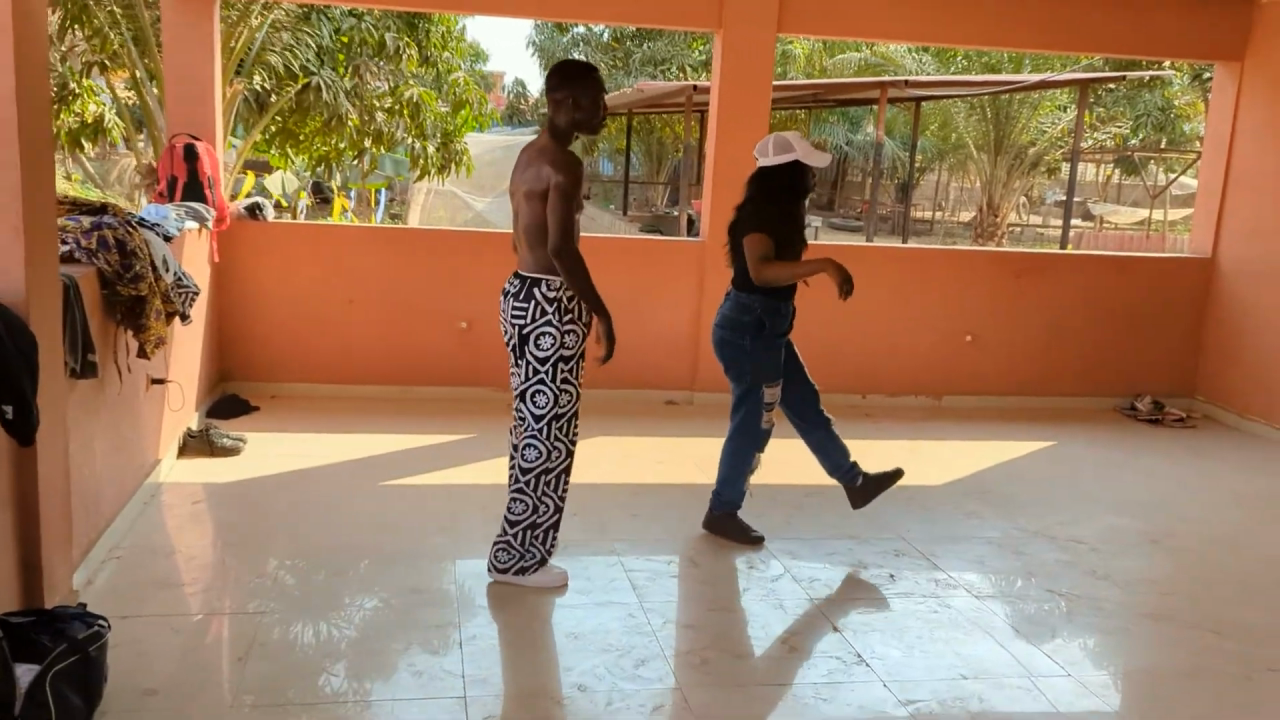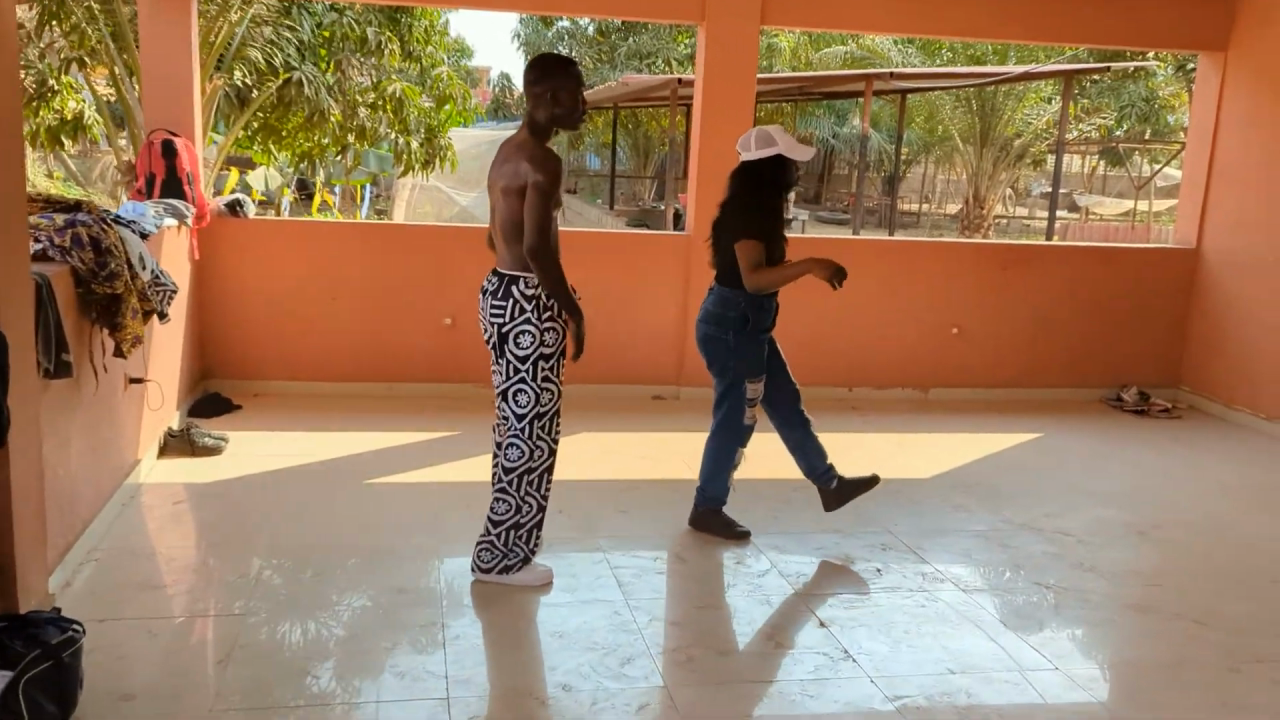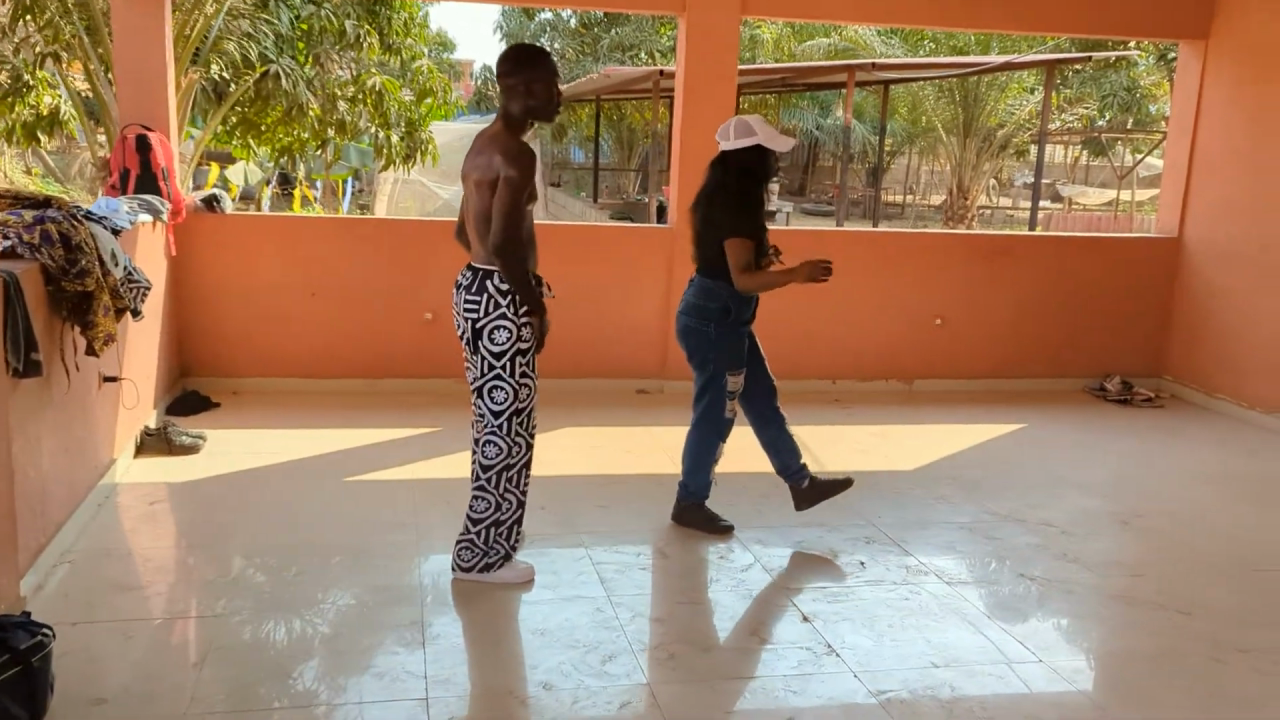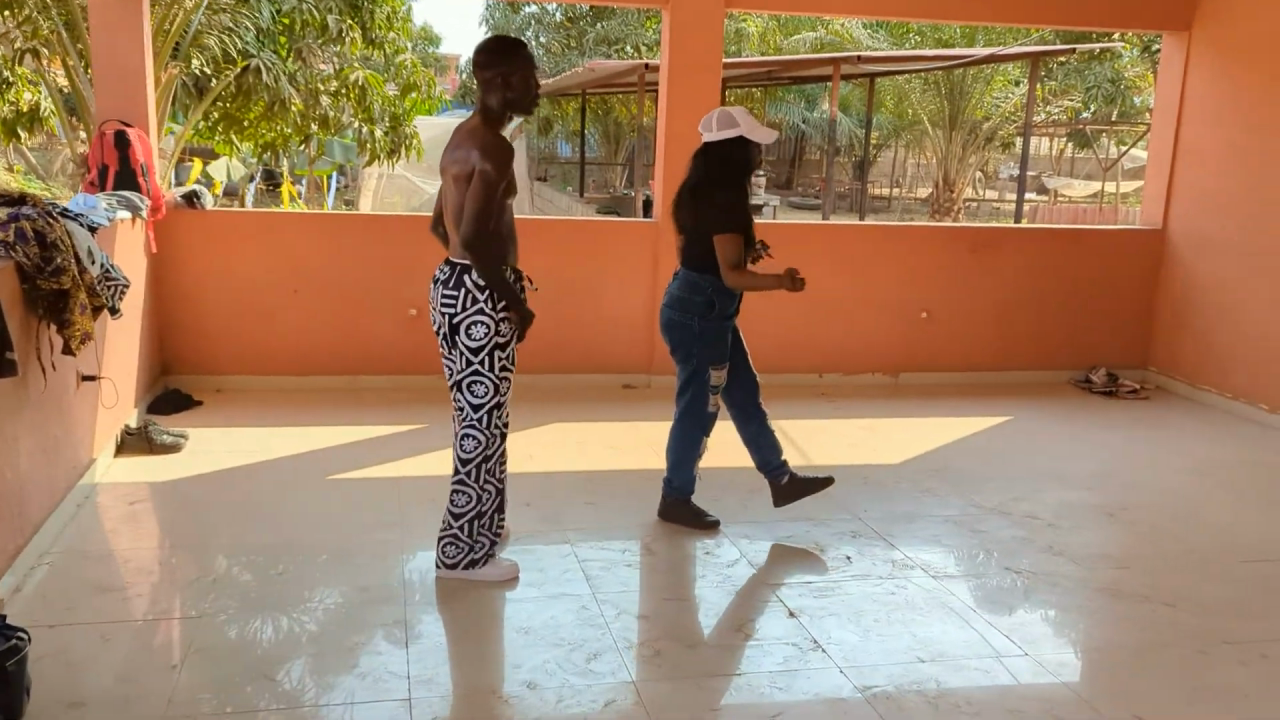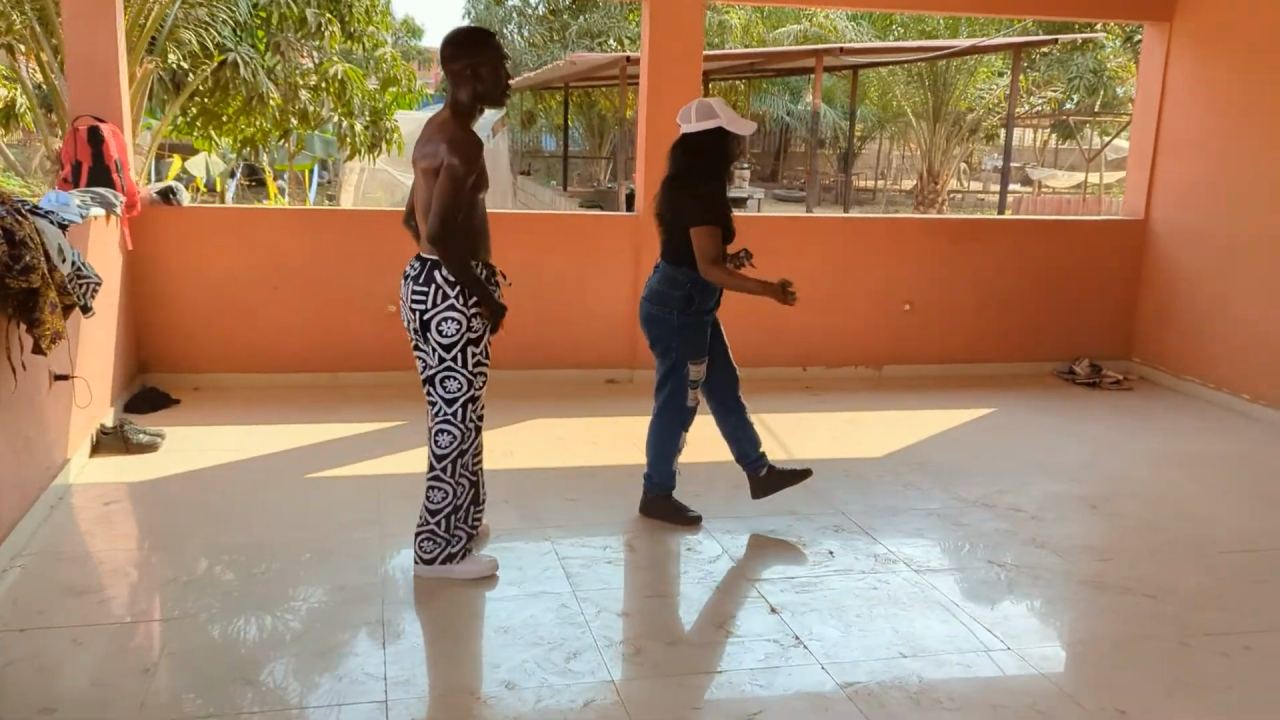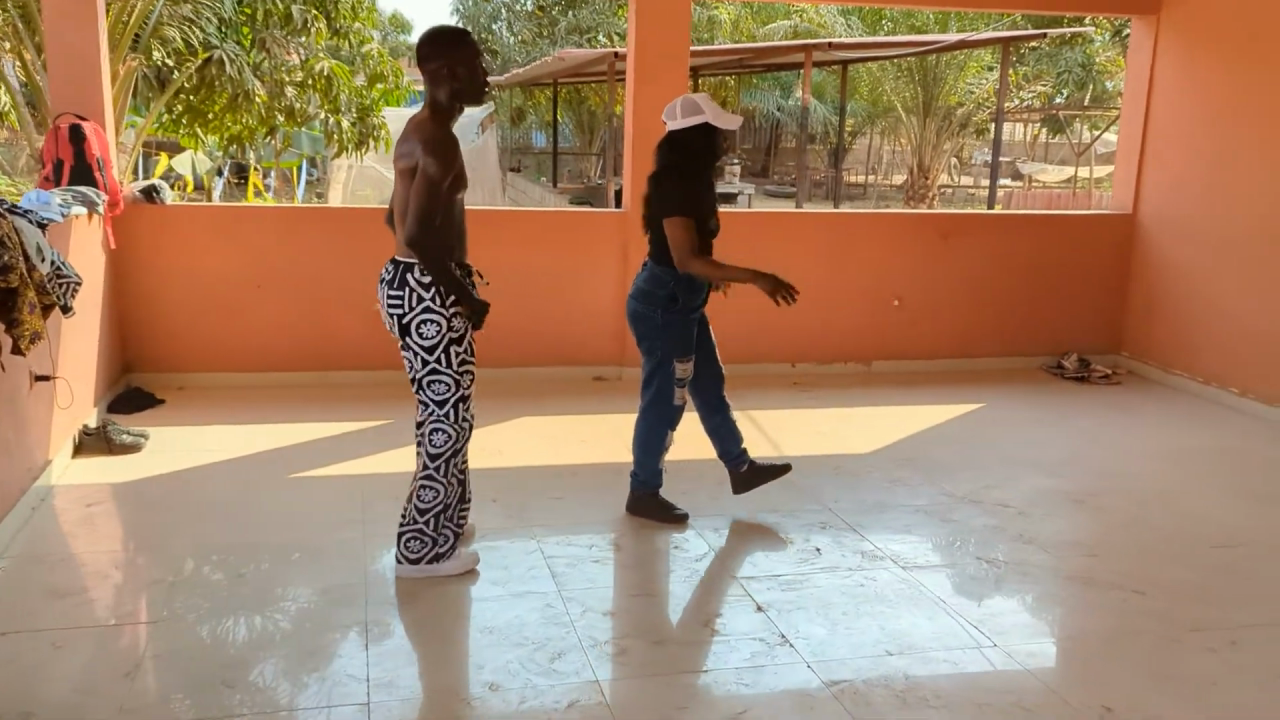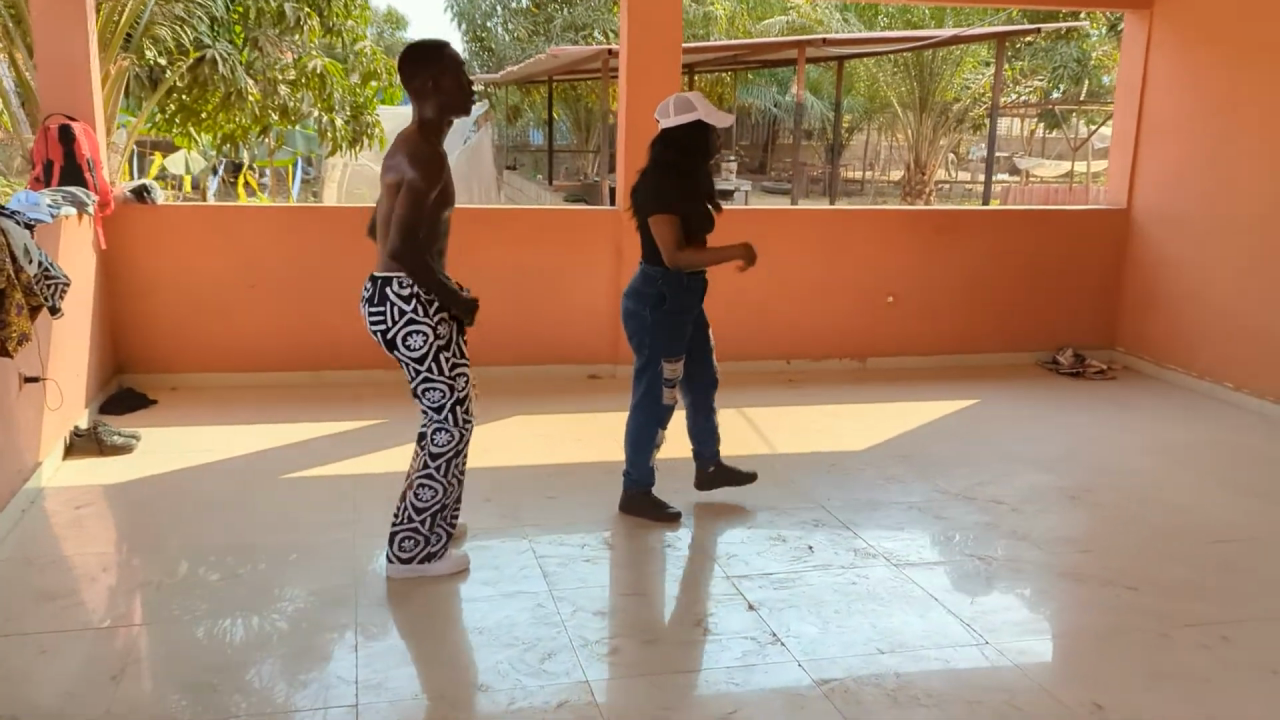
dt=0.1s
person 1, frame 1
left shoulder: (530, 155)
right shoulder: (564, 164)
right elbow: (561, 248)
right wrist: (600, 312)
left hip: (522, 293)
right hip: (549, 303)
left knee: (532, 424)
right knee: (549, 434)
left ankle: (521, 540)
right ankle: (518, 558)
person 1, frame 2
left shoulder: (509, 151)
right shoulder: (542, 161)
right elbow: (535, 248)
right wrist: (572, 309)
left hip: (502, 292)
right hip: (528, 302)
left knee: (518, 425)
right knee: (531, 433)
left ankle: (509, 540)
right ankle: (501, 558)
person 1, frame 3
left shoulder: (483, 144)
right shoulder: (515, 154)
right elbow: (503, 242)
right wrist: (537, 305)
left hip: (477, 287)
right hip: (503, 297)
left knee: (494, 421)
right knee: (507, 429)
left ankle: (487, 537)
right ankle: (481, 556)
person 1, frame 4
left shoulder: (463, 137)
right shoulder: (493, 148)
left elbow: (439, 224)
right elbow: (473, 238)
right wrist: (513, 301)
left hip: (456, 285)
right hip: (478, 295)
left knee: (479, 419)
right knee: (483, 424)
left ankle: (478, 527)
right ankle: (464, 553)
person 1, frame 5
left shoulder: (436, 131)
right shoulder: (463, 142)
left elbow: (413, 218)
right elbow: (440, 232)
right wrist: (485, 296)
left hip: (427, 280)
right hip: (451, 290)
left knee: (453, 414)
right knee: (458, 419)
left ankle: (456, 523)
right ankle: (441, 550)
person 1, frame 6
left shoulder: (420, 131)
right shoulder: (437, 141)
right elbow: (417, 235)
left wrist: (457, 282)
right wrist: (467, 296)
left hip: (414, 286)
right hip: (425, 292)
left knee: (442, 411)
right knee: (450, 418)
left ankle: (437, 522)
right ankle: (423, 549)
person 1, frame 7
left shoulder: (412, 146)
right shoulder: (426, 156)
left elbow: (378, 232)
right elbow: (400, 248)
left wrist: (443, 292)
right wrist: (454, 300)
left hip: (398, 296)
right hip: (409, 302)
left knee: (447, 414)
right knee: (450, 422)
left ankle: (428, 523)
right ankle: (414, 550)
person 2, frame 1
left shoulder: (772, 213)
right shoulder: (762, 214)
right elbow: (759, 271)
left wrist: (799, 268)
right wrist: (825, 265)
left hip: (765, 328)
right hip: (748, 329)
left knee: (806, 405)
right knee: (752, 423)
left ankle: (854, 481)
right ankle: (721, 513)
person 2, frame 2
left shoulder: (753, 208)
right shoulder: (751, 213)
right elbow: (753, 279)
left wrist: (785, 266)
right wrist: (809, 266)
left hip: (746, 324)
right hip: (732, 326)
left knee: (786, 403)
right knee: (735, 419)
left ankle: (829, 484)
right ankle: (707, 509)
person 2, frame 3
left shoulder: (731, 199)
right shoulder: (733, 205)
right elbow: (743, 278)
left wrist: (766, 258)
right wrist: (798, 272)
left hip: (725, 316)
right hip: (712, 318)
left knee: (762, 399)
right knee: (716, 412)
left ankle: (801, 483)
right ankle: (689, 504)
person 2, frame 4
left shoulder: (711, 191)
right shoulder: (722, 198)
right elbow: (732, 275)
left wrist: (751, 254)
right wrist: (782, 283)
left hip: (709, 309)
right hip: (698, 311)
left knee: (744, 393)
right knee: (699, 407)
left ankle: (780, 479)
right ankle: (675, 499)
person 2, frame 5
left shoulder: (693, 185)
right shoulder: (700, 191)
right elbow: (710, 269)
left wrist: (733, 259)
right wrist: (767, 289)
left hip: (690, 303)
right hip: (677, 305)
left knee: (724, 387)
right knee: (678, 401)
left ankle: (759, 471)
right ankle: (656, 495)
person 2, frame 6
left shoulder: (690, 182)
right shoulder: (673, 185)
right elbow: (685, 261)
left wrist: (734, 272)
right wrist: (753, 276)
left hip: (681, 302)
right hip: (664, 303)
left knee: (708, 385)
right knee: (665, 399)
left ankle: (741, 467)
right ankle: (643, 494)
person 2, frame 7
left shoulder: (683, 181)
right shoulder: (663, 183)
right elbow: (674, 255)
right wrist: (735, 253)
left hip: (682, 301)
right hip: (659, 303)
left knee: (702, 383)
right knee: (656, 398)
left ankle: (709, 466)
right ankle: (636, 492)
